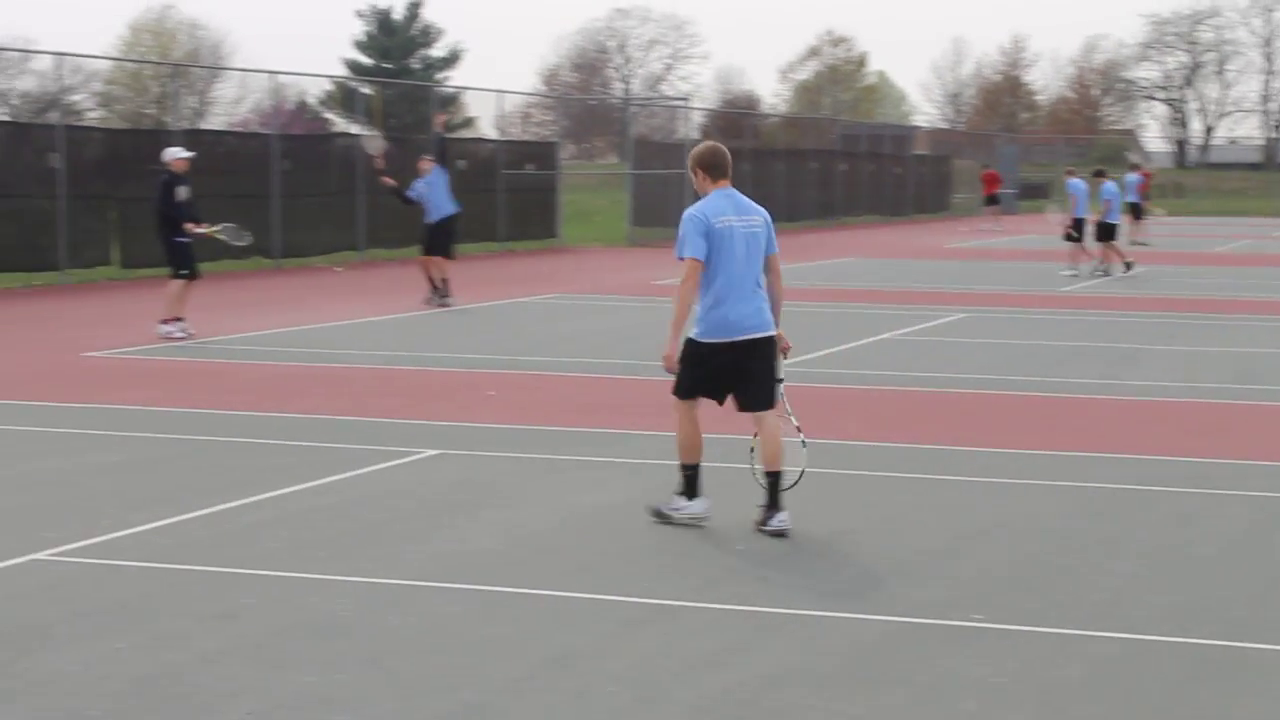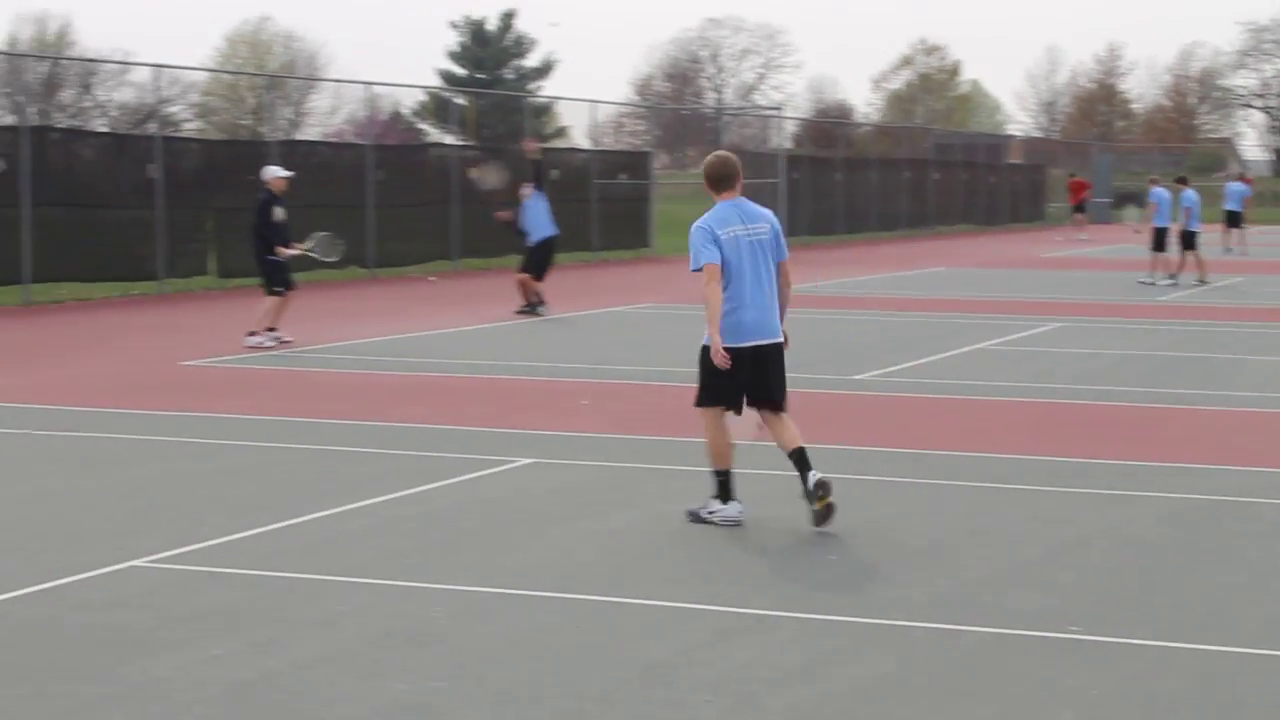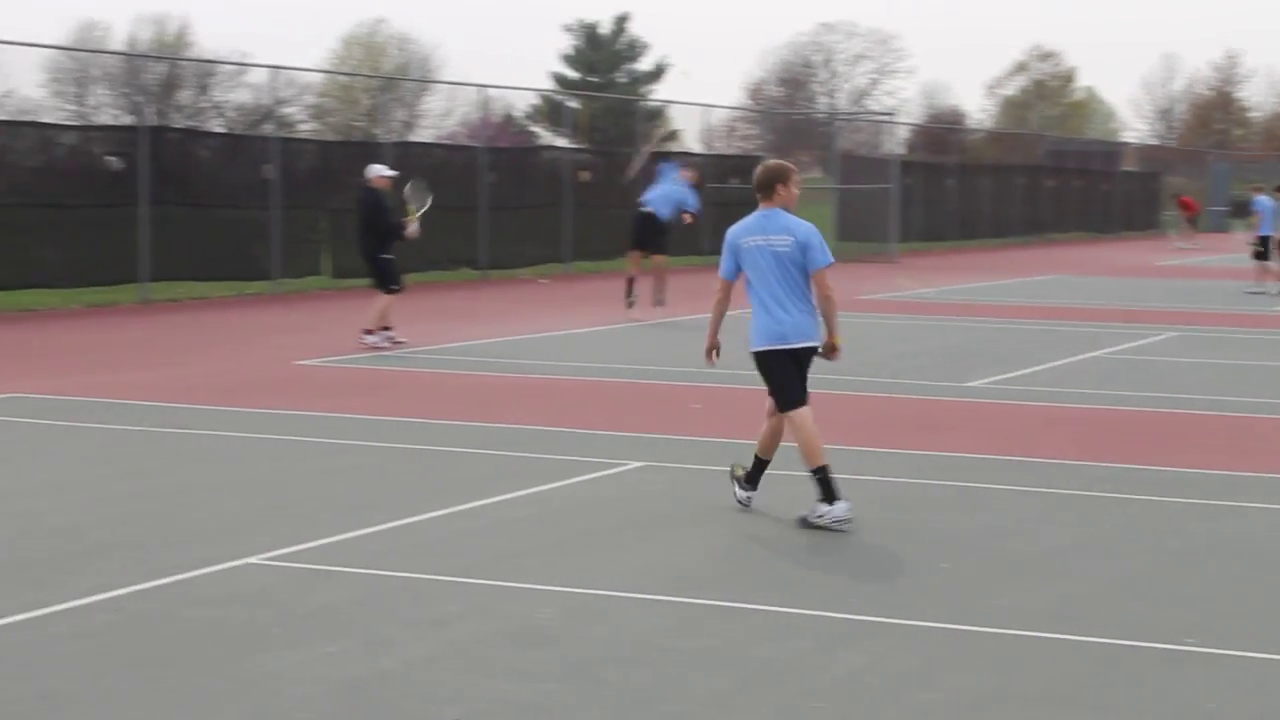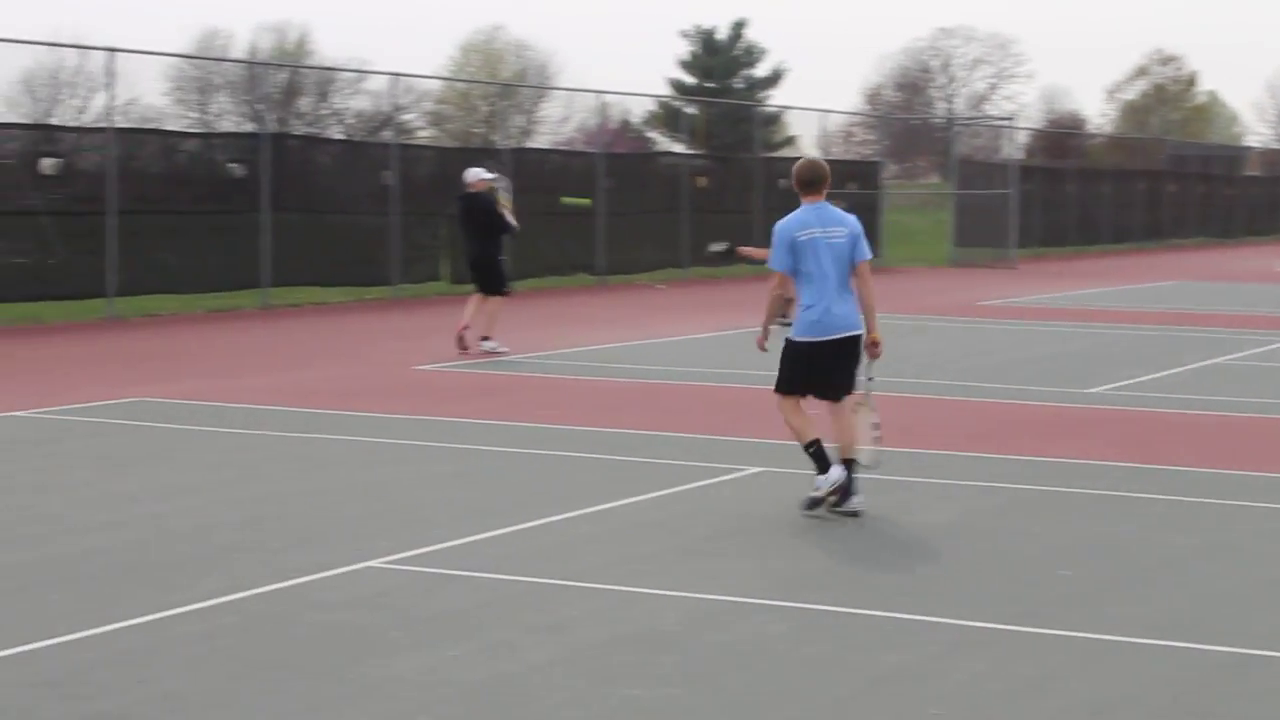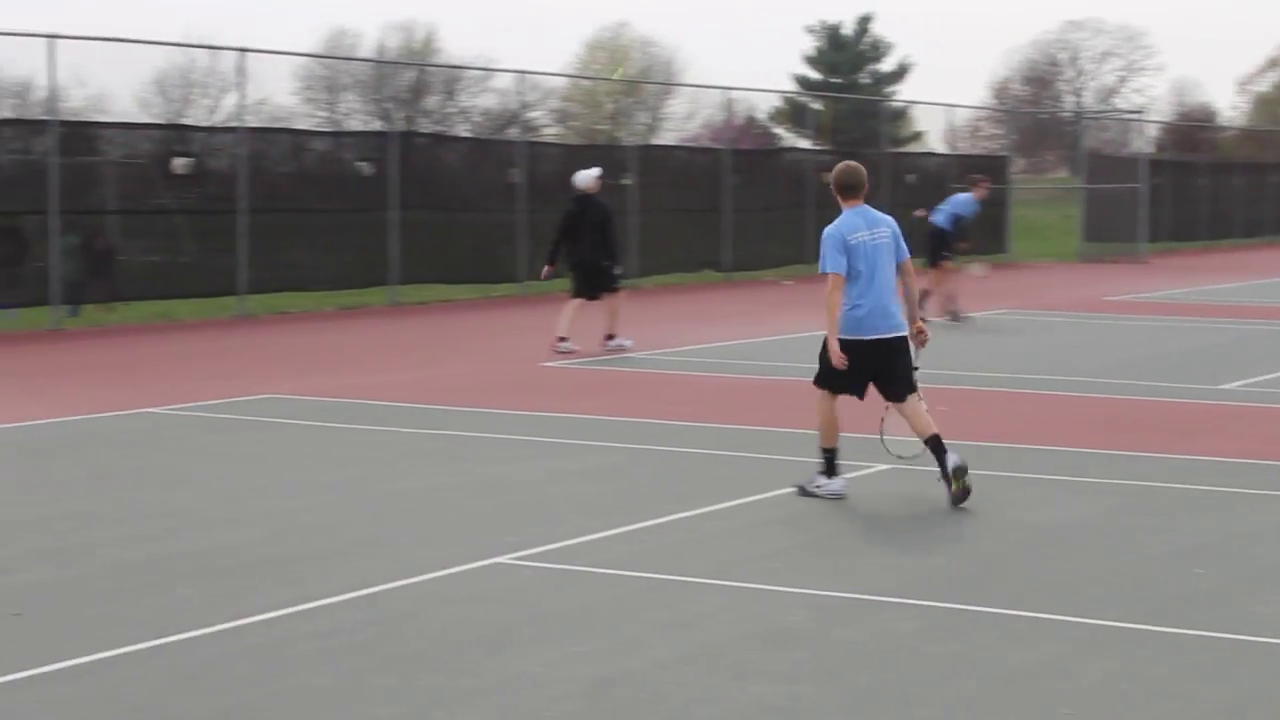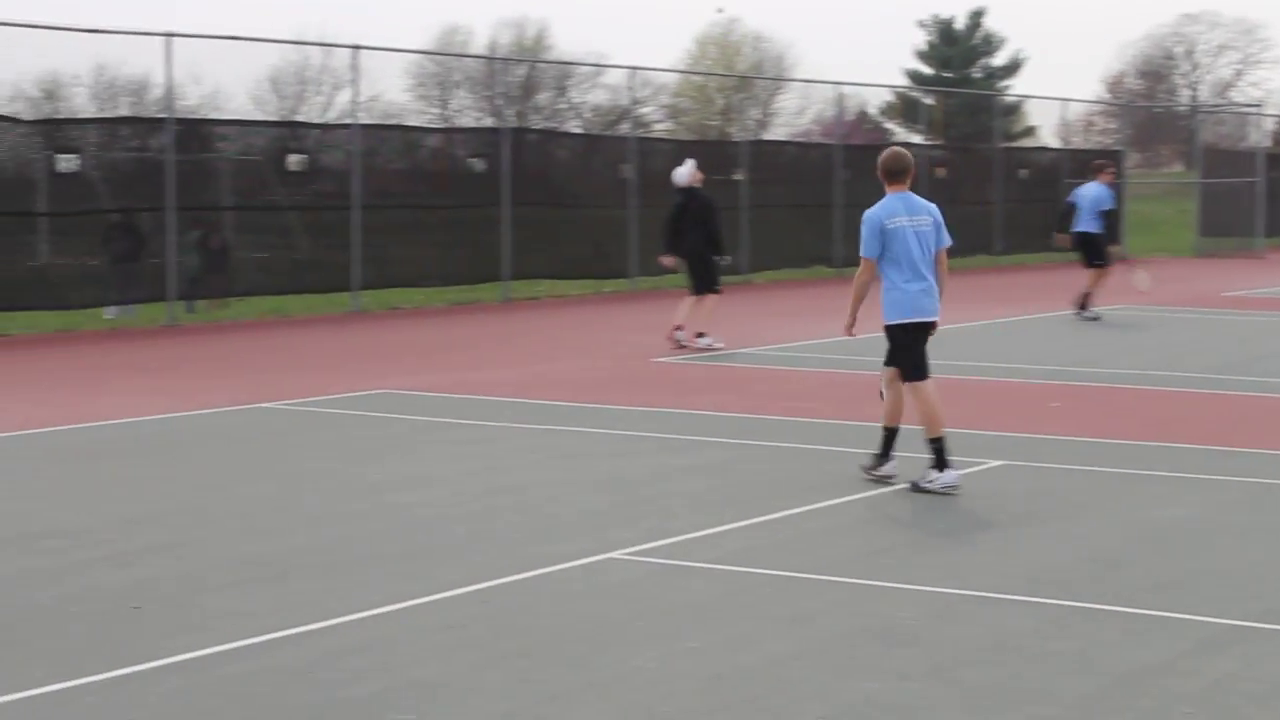
dt=0.3s
person 1, frame 1
left shoulder: (697, 215)
right shoulder: (759, 213)
left elbow: (691, 279)
right elbow: (774, 275)
left wrist: (673, 338)
right wrist: (776, 329)
left hip: (713, 331)
right hip: (759, 329)
left knee: (685, 404)
right knee: (764, 416)
left ankle: (690, 497)
right ankle: (775, 509)
person 1, frame 2
left shoulder: (705, 227)
right shoulder: (767, 219)
left elbow: (712, 283)
right elbow: (784, 279)
left wrist: (715, 336)
left hip: (730, 338)
right hip: (769, 334)
left knee: (712, 412)
right knee: (773, 415)
left ankle: (725, 501)
right ankle: (810, 478)
person 1, frame 3
left shoulder: (737, 234)
right shoulder: (804, 231)
left elbow: (724, 292)
right elbow: (824, 290)
left wrist: (713, 335)
right wrist: (832, 335)
left hip: (769, 340)
right hip: (803, 336)
left knee: (797, 415)
right knee: (778, 406)
left ankle: (831, 501)
right ankle: (749, 482)
person 1, frame 4
left shoulder: (787, 228)
right shoulder: (849, 223)
left elbow: (779, 288)
right elbow: (864, 281)
left wrist: (764, 328)
right wrist: (872, 330)
left hip: (810, 330)
right hip: (848, 328)
left knee: (786, 400)
right knee: (839, 404)
left ankle: (826, 471)
right ankle: (846, 488)
person 1, frame 5
left shoulder: (835, 232)
right shoulder: (888, 223)
left elbow: (835, 289)
right elbow: (907, 276)
left wrist: (833, 340)
right wrist: (914, 321)
left hip: (852, 330)
right hip: (891, 328)
left knee: (827, 396)
right knee: (907, 400)
left ankle: (830, 476)
right ankle: (947, 463)
person 1, frame 6
left shoulder: (876, 215)
right shoulder: (930, 211)
left elbow: (866, 272)
right elbow: (942, 267)
left wrist: (852, 314)
left hip: (902, 312)
right hip: (926, 309)
left knee: (919, 386)
right knee: (893, 378)
left ankle: (943, 469)
right ankle: (884, 458)
